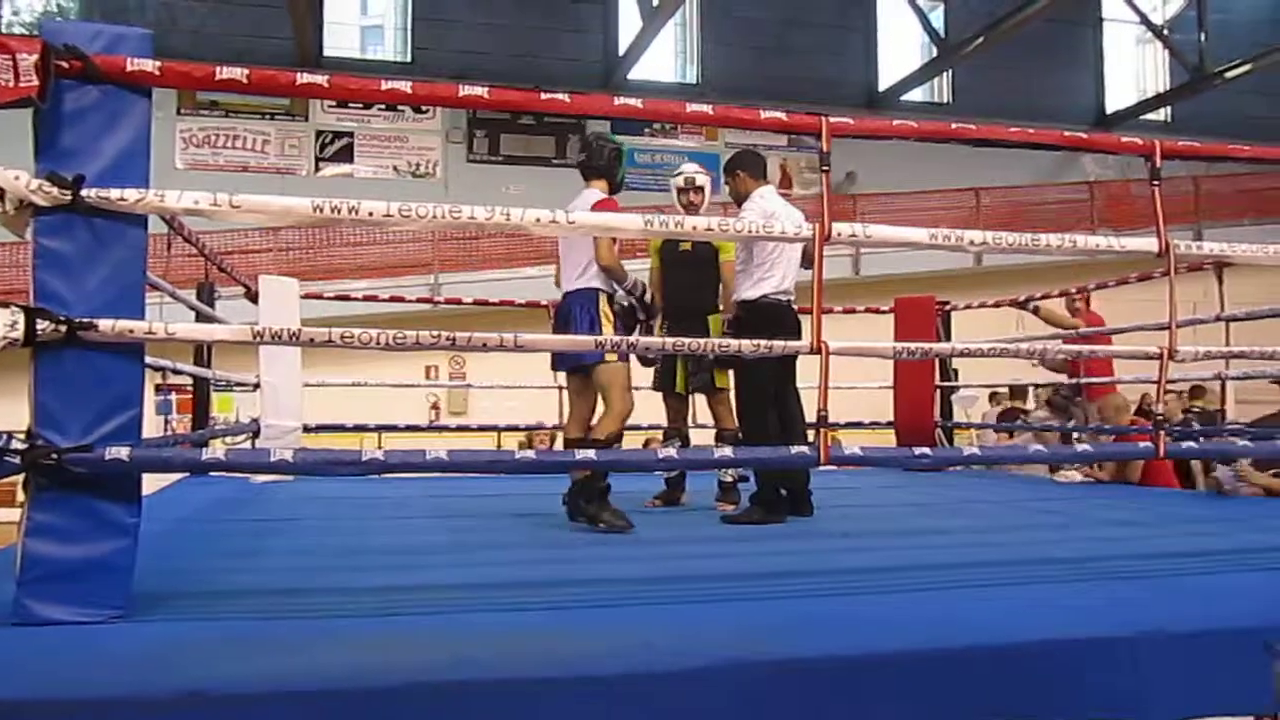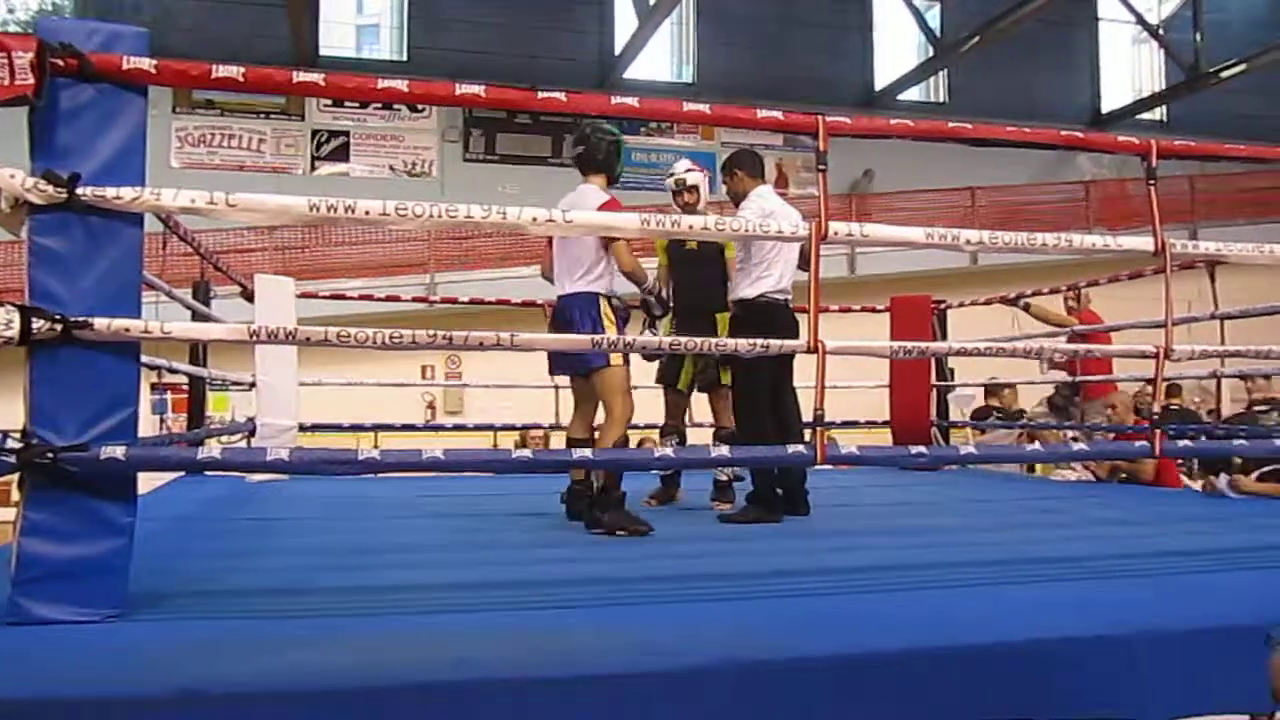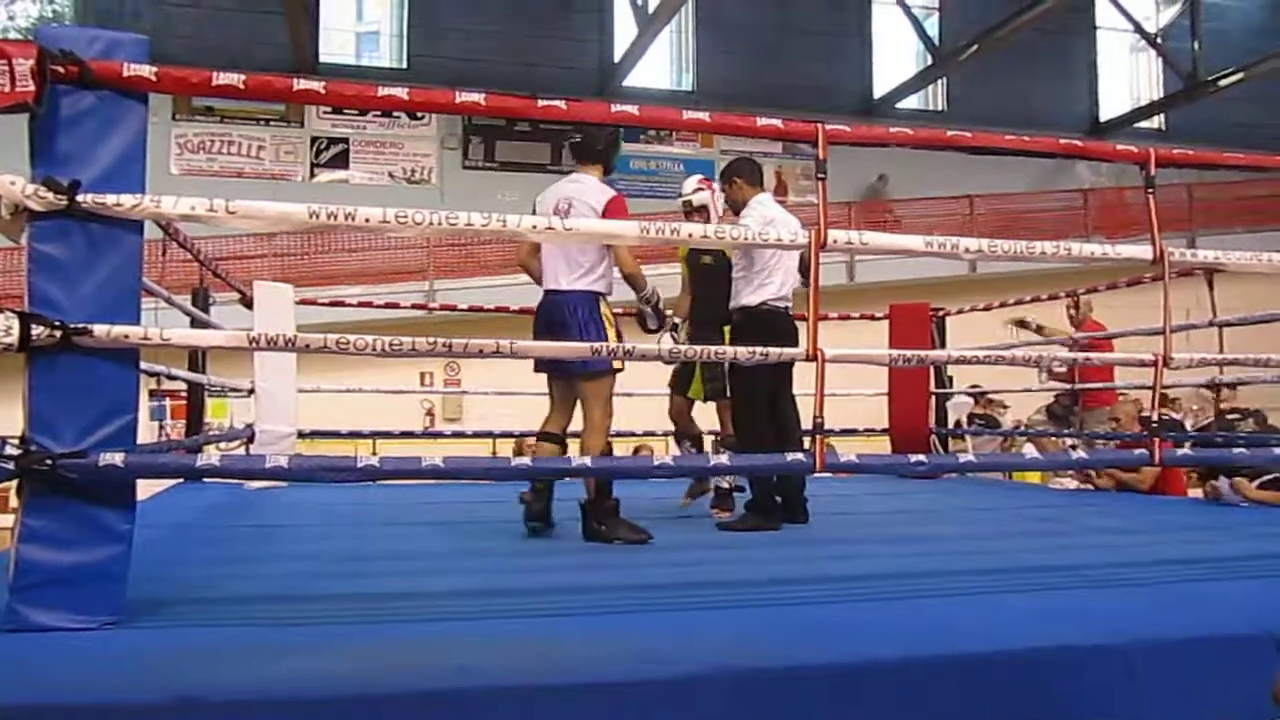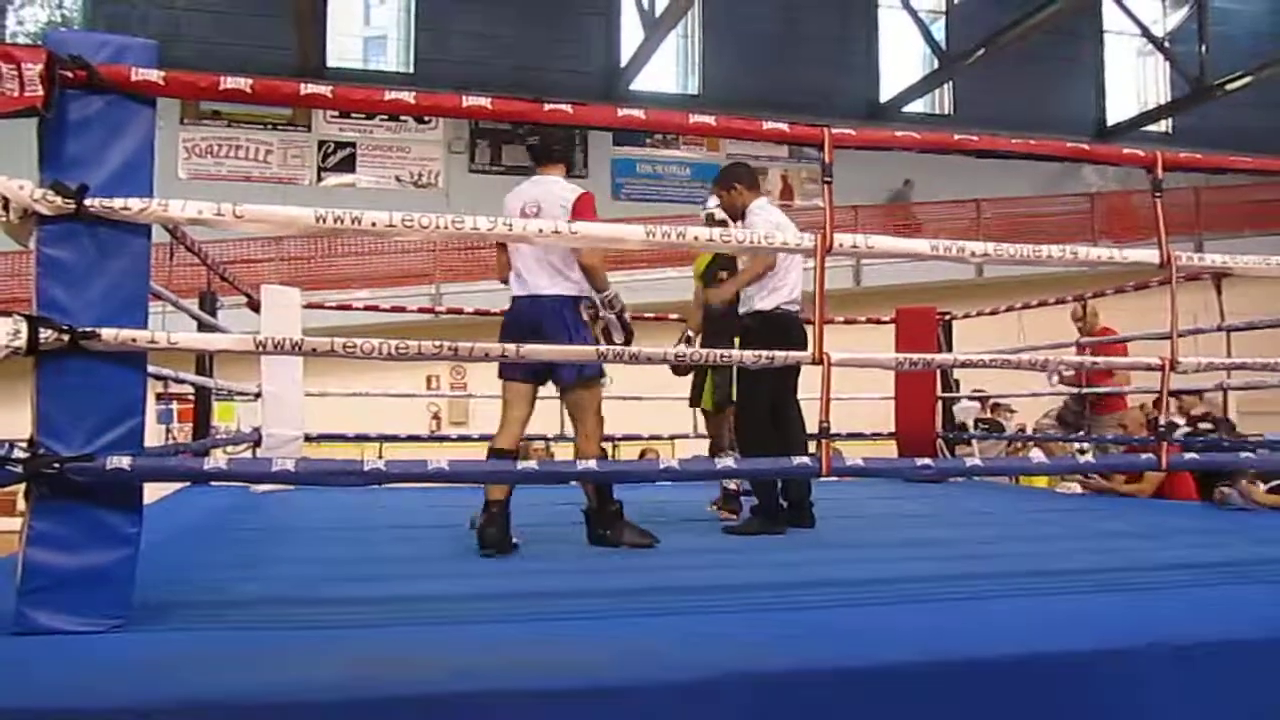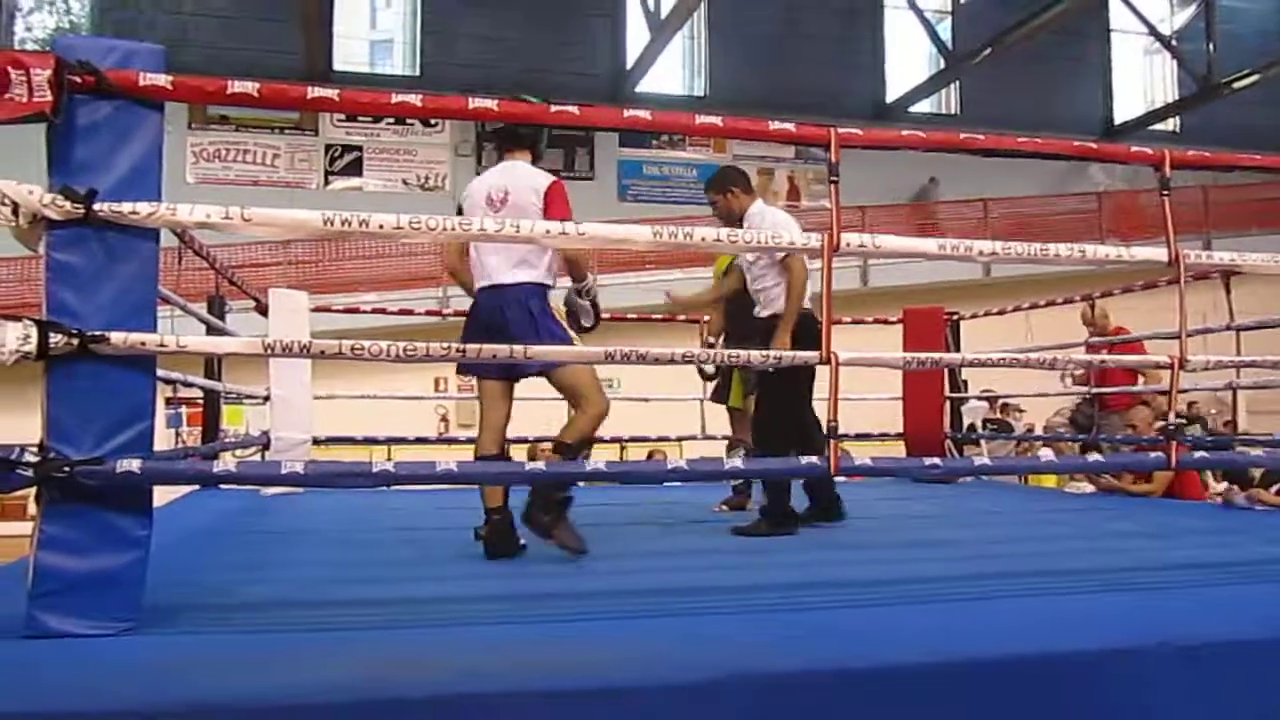
dt=0.3s
person 1, frame 1
left shoulder: (572, 208)
right shoulder: (603, 203)
right elbow: (605, 259)
right wrist: (636, 291)
left hip: (570, 306)
right hip: (592, 306)
left knee: (580, 411)
right knee: (619, 405)
left ankle: (579, 493)
right ankle: (591, 493)
person 1, frame 2
left shoulder: (564, 205)
right shoulder: (604, 204)
left elbow: (547, 267)
right elbow: (626, 265)
right wrist: (653, 291)
left hip: (564, 309)
right hip: (592, 310)
left knee: (585, 412)
right knee: (619, 411)
left ankle: (579, 494)
right ankle: (606, 506)
person 1, frame 3
left shoulder: (548, 197)
right shoulder: (607, 198)
left elbow: (526, 259)
right elbow: (626, 265)
right wrist: (650, 299)
left hip: (550, 307)
right hip: (587, 309)
left knee: (559, 411)
right knee: (598, 420)
left ankle: (538, 499)
right ankle: (599, 516)
person 1, frame 4
left shoulder: (513, 200)
right shoulder: (575, 197)
right elbow: (588, 259)
right wrist: (612, 304)
left hip: (520, 313)
right hip: (562, 313)
left knee: (513, 424)
right knee: (588, 426)
left ankle: (493, 520)
right ankle: (604, 520)
person 1, frame 5
left shoulder: (474, 189)
right shoulder: (546, 184)
left elbow: (454, 264)
right elbow: (570, 251)
right wrist: (585, 292)
left hip: (485, 306)
right hip: (529, 302)
left knee: (492, 425)
right knee: (593, 402)
left ankle: (496, 527)
right ankle: (546, 501)
person 2, frame 1
left shoulder: (758, 205)
right shoulder: (792, 212)
right elbow: (809, 256)
left hip: (757, 314)
right hip: (783, 313)
left knee: (757, 409)
right knee: (785, 403)
left ankle: (768, 500)
right ankle: (797, 494)
person 2, frame 2
left shoulder: (756, 204)
right shoulder: (789, 211)
right elbow: (806, 259)
left hip: (754, 313)
right hip: (781, 313)
left knee: (753, 408)
right knee: (782, 404)
left ankle: (765, 500)
right ankle: (793, 494)
person 2, frame 3
left shoulder: (756, 212)
right shoulder: (788, 219)
left elbow: (733, 241)
right elbow: (804, 266)
left hip: (755, 321)
right hip: (781, 320)
left knee: (751, 416)
right knee: (781, 412)
left ankle: (763, 507)
right ankle: (792, 502)
person 2, frame 4
left shoulder: (760, 216)
right shoulder: (775, 218)
left elbow: (763, 261)
left wrist: (728, 289)
left hip: (768, 326)
right hip: (787, 325)
left knee: (754, 420)
right knee: (785, 417)
left ankle: (769, 512)
right ankle: (798, 506)
person 2, frame 5
left shoulder: (770, 220)
right shoulder: (751, 229)
left elbow: (798, 272)
right elbow: (732, 282)
left wrist: (784, 332)
right wrist: (689, 302)
left hip: (789, 328)
right hip: (780, 329)
left knee: (771, 422)
right knee: (798, 417)
left ankle: (777, 514)
right ankle: (824, 501)
person 3, frame 1
left shoulder: (719, 234)
right shoulder: (661, 238)
left elbow: (730, 285)
right elbow: (656, 289)
left hip: (707, 327)
right hip: (671, 329)
left knee: (719, 404)
right knee: (674, 410)
left ankle: (728, 485)
right ankle: (674, 485)
person 3, frame 2
right shoulder: (667, 237)
right wrist: (654, 323)
left hip: (716, 326)
right hip: (680, 327)
left knee: (721, 406)
right knee: (673, 409)
left ankle: (724, 485)
right ankle: (669, 483)
person 3, frame 3
right shoulder: (688, 247)
right wrist: (675, 326)
left hip: (727, 337)
right hip: (696, 336)
left knee: (728, 415)
right knee: (678, 410)
left ankle: (725, 492)
right ankle: (701, 475)
person 3, frame 4
right shoulder: (704, 261)
right wrist: (687, 338)
left hip: (740, 348)
right hip: (710, 348)
left knee: (734, 420)
right knee: (715, 425)
left ankle: (732, 496)
right ankle: (729, 490)
person 3, frame 5
right shoulder: (724, 262)
right wrist: (709, 344)
right hip: (734, 346)
left knee: (755, 412)
right knee: (737, 417)
right ankle: (740, 490)
